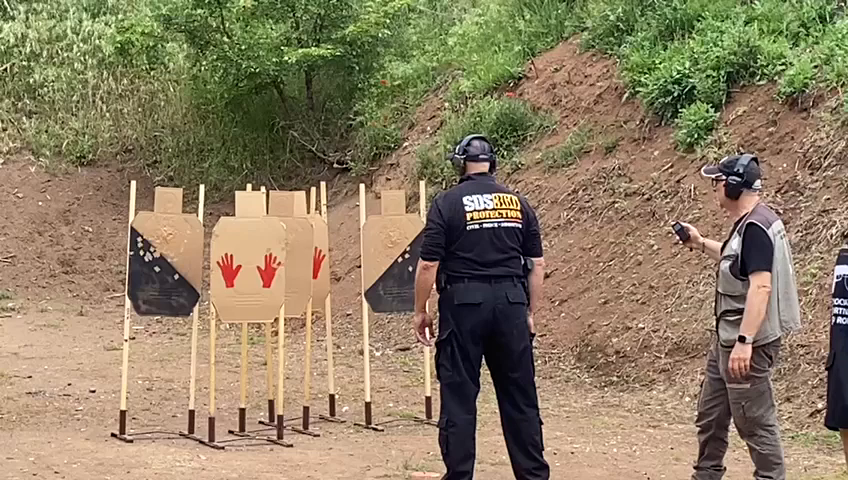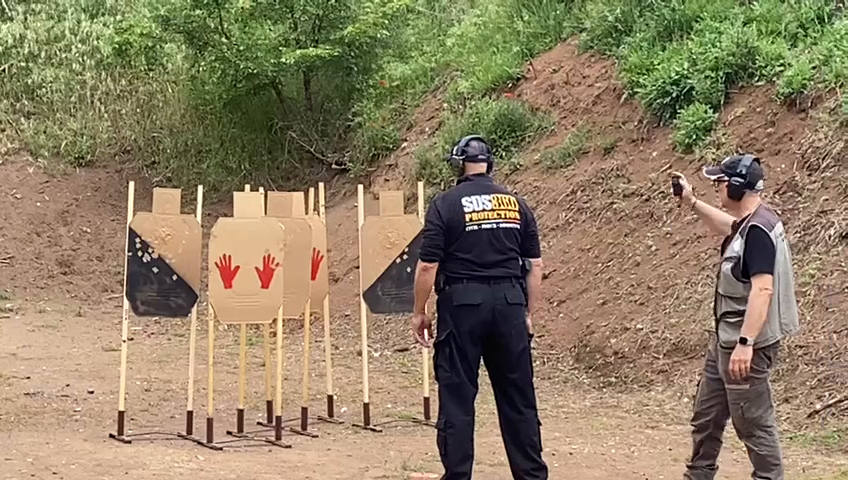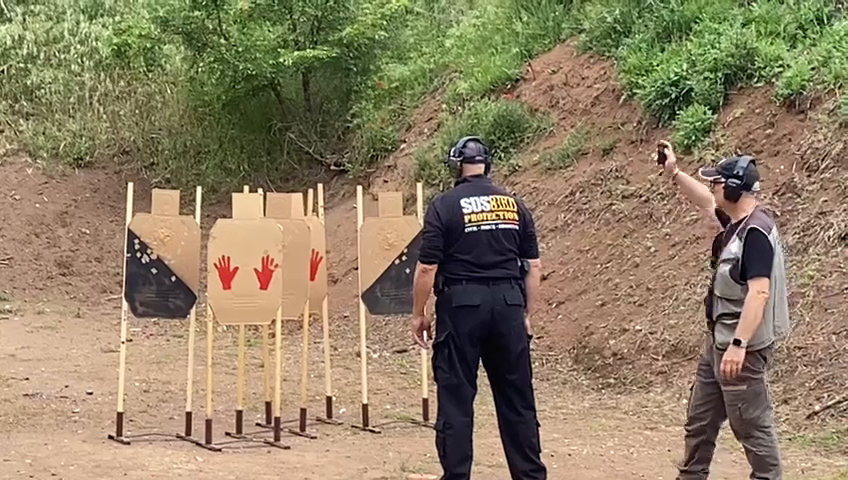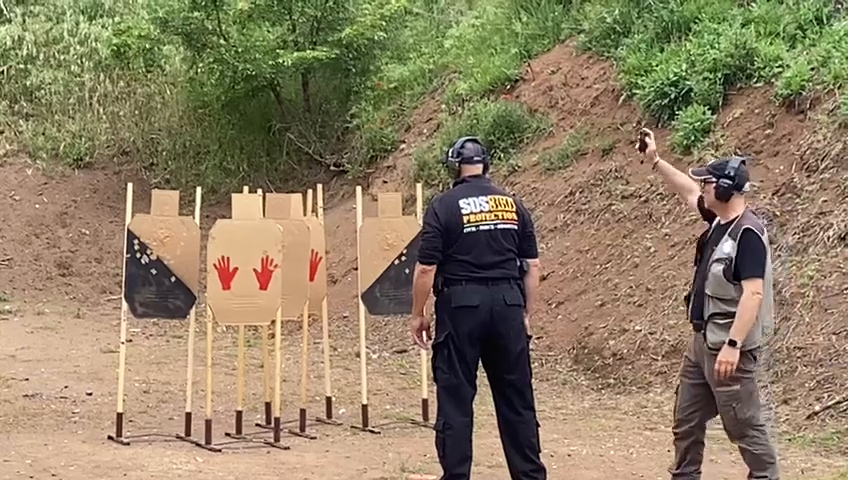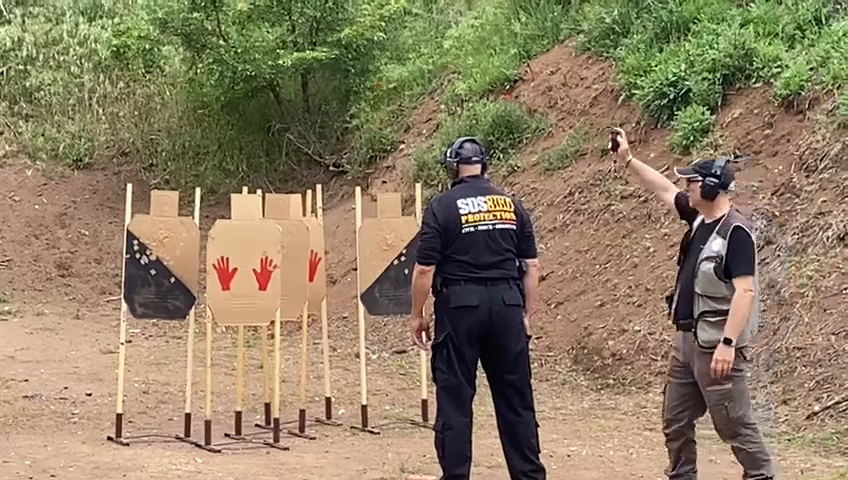
dt=0.2s
person 1, frame 1
left shoulder: (447, 202)
right shoulder: (518, 202)
left elbow: (428, 264)
right elbow: (537, 264)
left wrist: (420, 310)
right wrist: (530, 311)
left hip: (463, 302)
right hip: (510, 302)
left knee: (458, 395)
right knee: (520, 395)
person 1, frame 2
left shoulder: (446, 203)
right shoulder: (516, 203)
left elbow: (428, 265)
right elbow: (535, 265)
left wrist: (419, 312)
right wrist: (528, 312)
left hip: (462, 304)
right hip: (508, 303)
left knee: (457, 396)
right knee: (518, 396)
person 1, frame 3
left shoulder: (445, 205)
right shoulder: (514, 204)
left elbow: (427, 267)
right elbow: (533, 266)
left wrist: (418, 314)
right wrist: (527, 313)
left hip: (461, 305)
right hip: (507, 304)
left knee: (456, 397)
right knee: (517, 397)
person 1, frame 4
left shoulder: (443, 205)
right shoulder: (513, 204)
left elbow: (426, 268)
right elbow: (532, 265)
left wrist: (418, 314)
right wrist: (527, 313)
left hip: (460, 305)
right hip: (507, 304)
left knee: (455, 398)
right knee: (516, 397)
person 1, frame 5
left shoulder: (442, 205)
right shoulder: (512, 204)
left elbow: (424, 269)
right elbow: (531, 266)
left wrist: (417, 315)
right wrist: (526, 313)
left hip: (459, 306)
right hip: (506, 304)
left knee: (455, 398)
right knee: (516, 397)
person 2, frame 1
left shoulder: (756, 228)
right shoulder: (748, 221)
left elbow: (761, 287)
left wrist: (744, 341)
right wrist: (703, 243)
left hip: (747, 341)
right hip: (728, 336)
left knee: (754, 420)
right knee: (710, 414)
person 2, frame 2
left shoulder: (759, 230)
right shoulder: (747, 222)
left elbow: (763, 290)
right elbow: (727, 225)
left wrist: (746, 343)
right wrist: (693, 202)
left hip: (746, 342)
right hip: (726, 338)
left knee: (752, 421)
right knee: (706, 414)
person 2, frame 3
left shoulder: (756, 232)
right shoulder: (737, 220)
left elbow: (759, 293)
right elbow: (708, 204)
left wrist: (738, 344)
right wrist: (675, 173)
left hip: (741, 344)
right hip: (718, 339)
left knee: (750, 423)
right knee: (700, 418)
person 2, frame 4
left shoulder: (748, 233)
right shoulder: (719, 218)
left elbow: (754, 294)
right elbow: (688, 192)
left wrist: (733, 345)
right wrist: (654, 160)
left hip: (728, 344)
right hip: (702, 339)
left knee: (744, 425)
right knee: (686, 420)
person 2, frame 5
left shoulder: (735, 231)
right shoulder: (699, 217)
left elbow: (745, 291)
right elbow: (665, 190)
left wrist: (728, 343)
right wrist: (627, 158)
left hip: (716, 343)
right hip: (687, 338)
left knee: (735, 424)
right knee: (676, 421)
